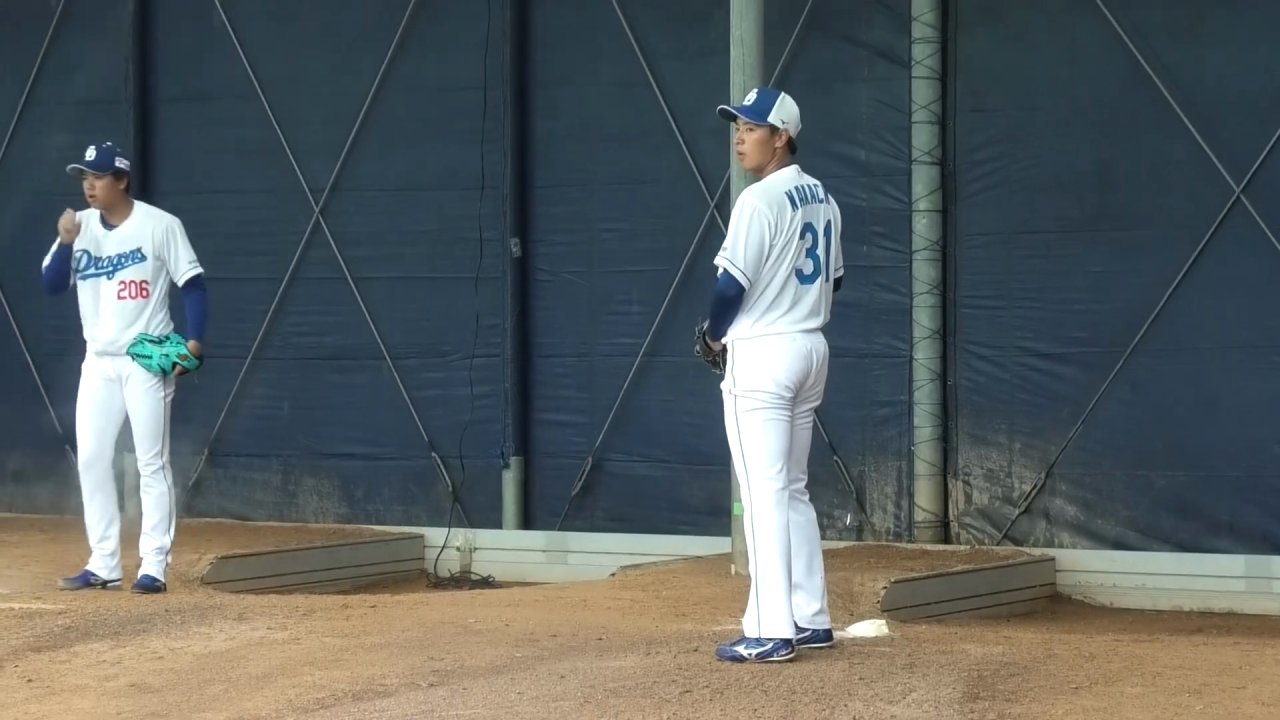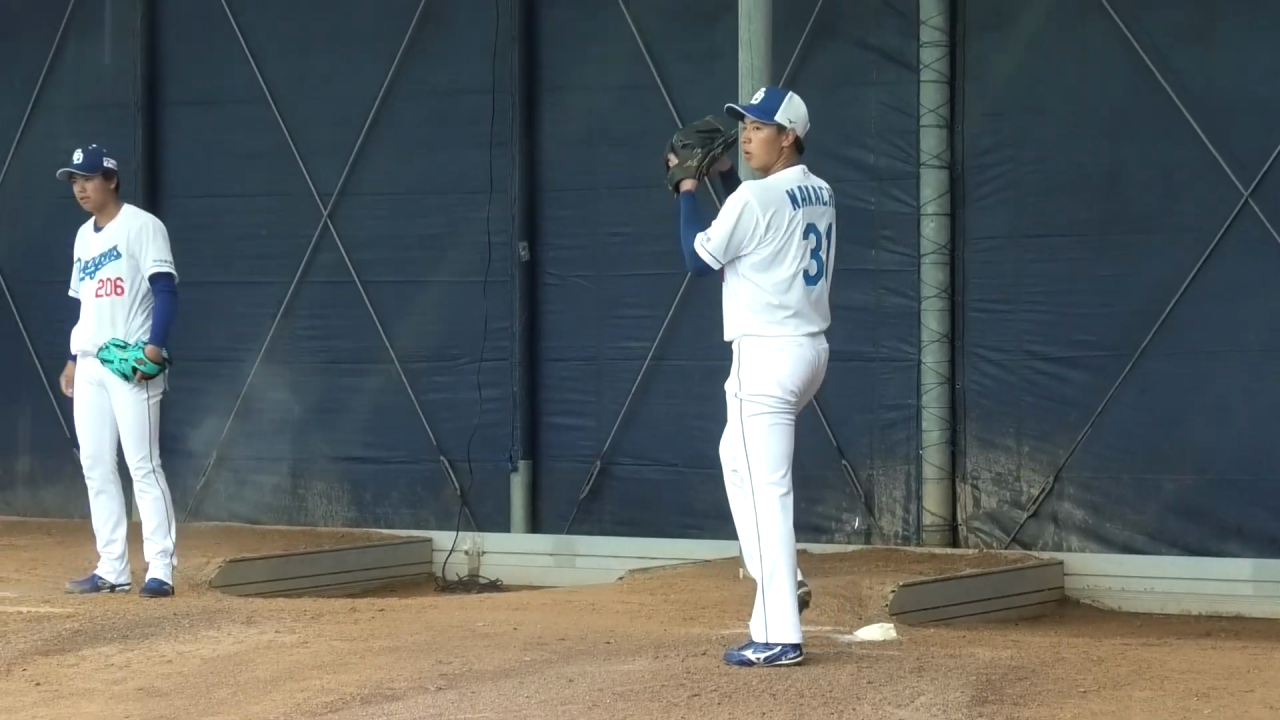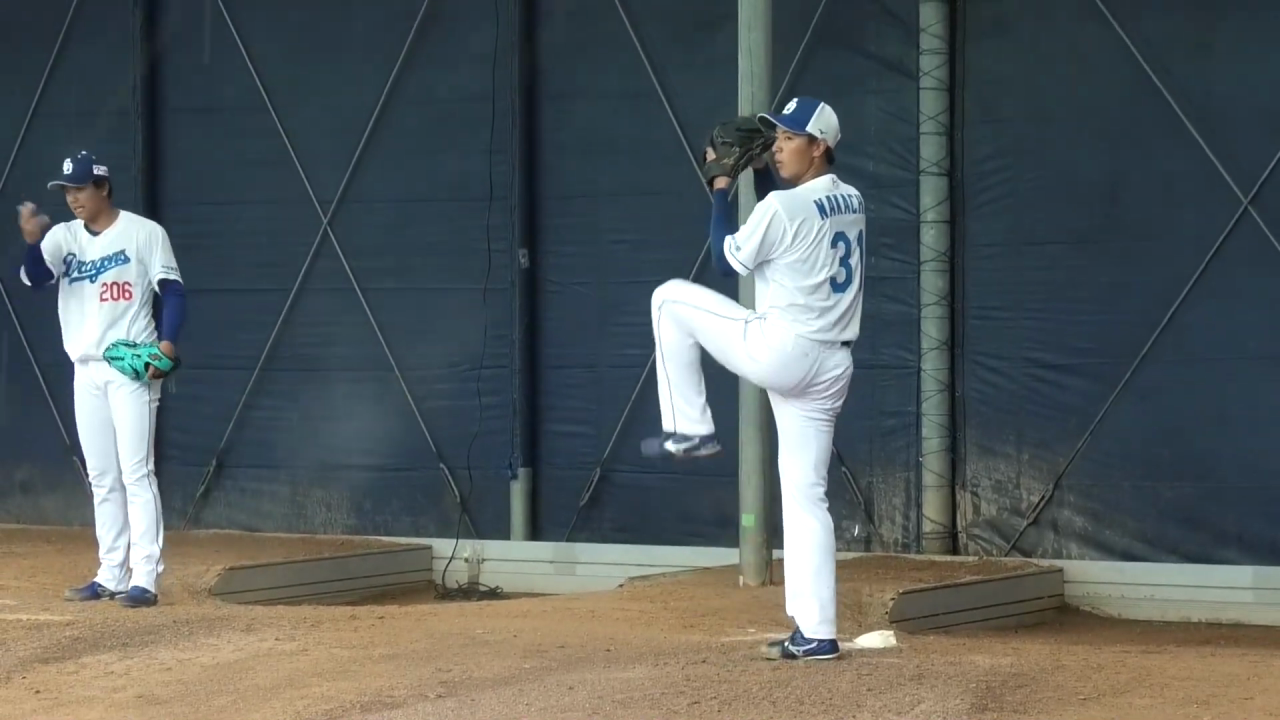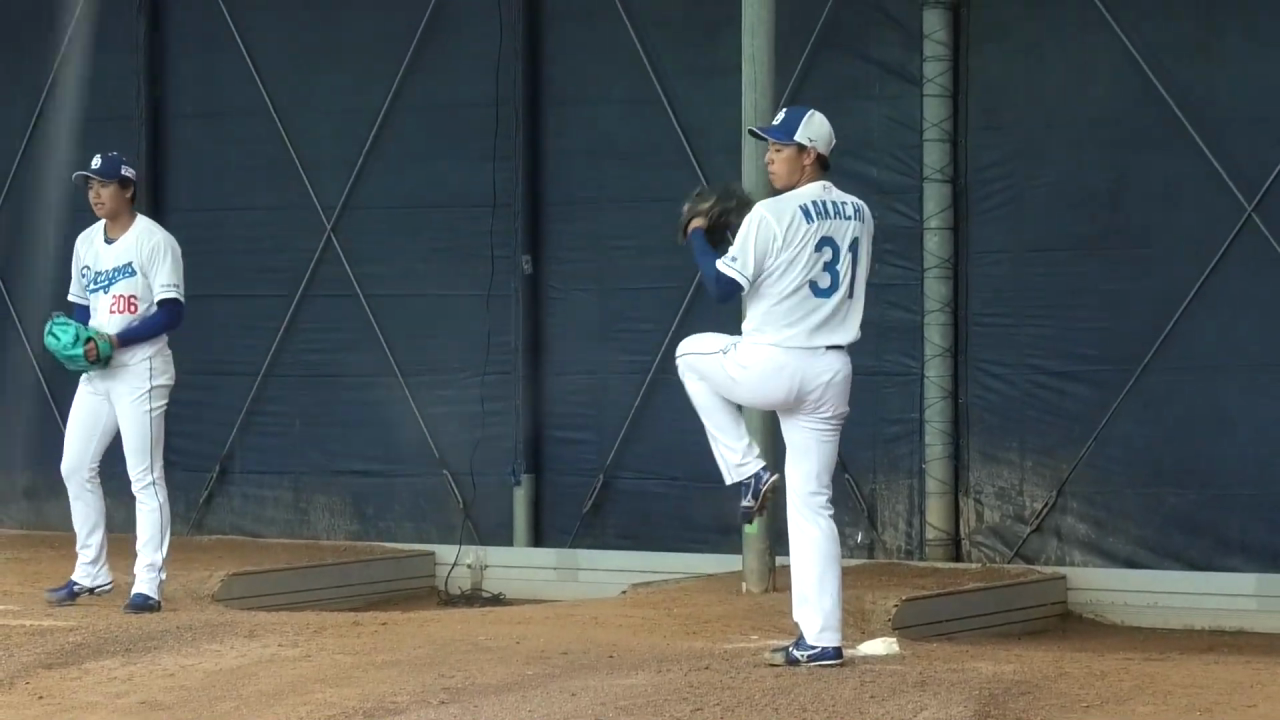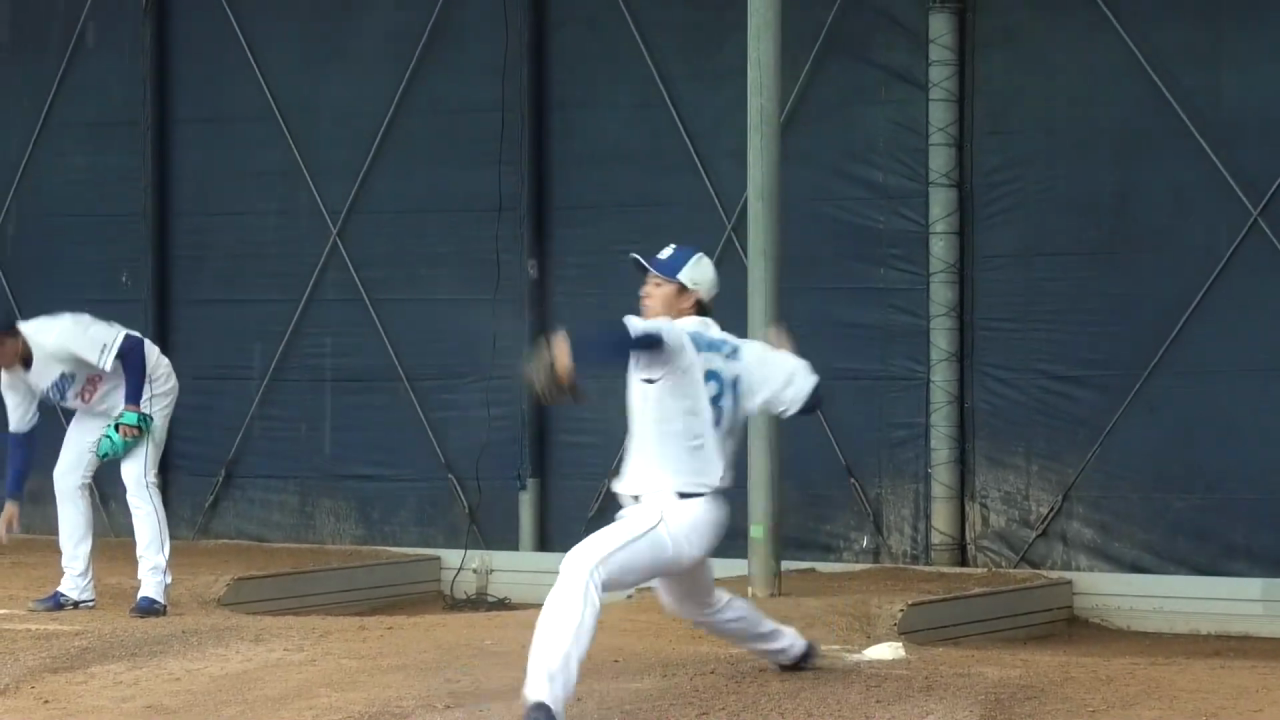
dt=0.7s
person 1, frame 1
left shoulder: (758, 200)
right shoulder: (822, 199)
left elbow: (732, 286)
left wrist: (714, 334)
left hip: (762, 356)
right hip: (811, 350)
left knee: (764, 494)
right knee: (792, 492)
left ankle: (771, 632)
right ankle: (811, 619)
person 1, frame 2
left shoulder: (756, 195)
right shoulder: (819, 193)
left elbow: (700, 260)
left wrist: (688, 189)
right wrist: (724, 175)
left hip: (767, 355)
right hip: (809, 351)
left knee: (767, 493)
right knee: (739, 458)
left ankle: (778, 635)
right ankle: (785, 581)
person 1, frame 3
left shoulder: (784, 206)
right shoulder: (852, 202)
left elbow: (727, 259)
left wrist: (722, 185)
right wrist: (760, 172)
left hip: (779, 349)
right hip: (831, 365)
left knee: (671, 296)
right knee: (806, 494)
left ankle: (690, 426)
right ankle: (816, 632)
person 1, frame 4
left shoulder: (771, 213)
right shoulder: (859, 213)
left elbow: (724, 285)
left wrist: (697, 233)
left hip: (769, 365)
right hip: (830, 373)
left knee: (692, 353)
right knee: (811, 503)
left ankle: (747, 472)
right ankle: (821, 639)
person 1, frame 5
left shoulder: (675, 345)
right shoulder: (737, 352)
left elbow: (648, 341)
right elbow: (810, 397)
left wrist: (570, 349)
right wrist: (783, 358)
left hip: (678, 519)
right hip: (696, 515)
left knee: (582, 569)
right knee: (694, 601)
right ankle: (789, 646)
person 2, frame 1
left shoulder: (161, 225)
right shoulder: (79, 225)
left elbow: (193, 285)
right elbow: (52, 280)
left wrist: (194, 340)
right wrist: (64, 244)
right hip: (99, 361)
left knee: (152, 464)
right knee: (91, 460)
left ankle: (154, 566)
right ankle: (104, 564)
person 2, frame 2
left shoulder: (142, 225)
right shoulder: (84, 235)
left elbow: (164, 289)
left wrist: (155, 346)
right wrist: (73, 359)
left hip: (131, 366)
right hip: (88, 366)
left knee: (142, 466)
right knee: (95, 467)
left ankle: (160, 568)
right ankle: (112, 568)
person 2, frame 3
left shoulder: (145, 232)
right shoulder: (61, 235)
left elbow: (172, 291)
right elbow: (36, 276)
left wrist: (168, 342)
right wrist: (31, 242)
right hip: (86, 370)
left knee: (136, 472)
right knee: (100, 476)
left ankle: (144, 577)
right ankle: (111, 574)
person 2, frame 4
left shoulder: (156, 241)
right shoulder: (85, 242)
left elbow: (171, 312)
right elbow: (81, 304)
left wrist: (115, 342)
left hip: (140, 374)
right hip: (95, 372)
left knee: (144, 479)
right knee: (75, 467)
left ankle: (148, 584)
right ankle: (91, 572)
person 2, frame 5
left shoulder: (55, 338)
left elbow: (132, 348)
left wrist: (133, 411)
left hip: (146, 385)
right hip: (101, 400)
left knee: (137, 475)
right knee: (67, 477)
left ankle: (153, 590)
right ankle: (77, 587)
